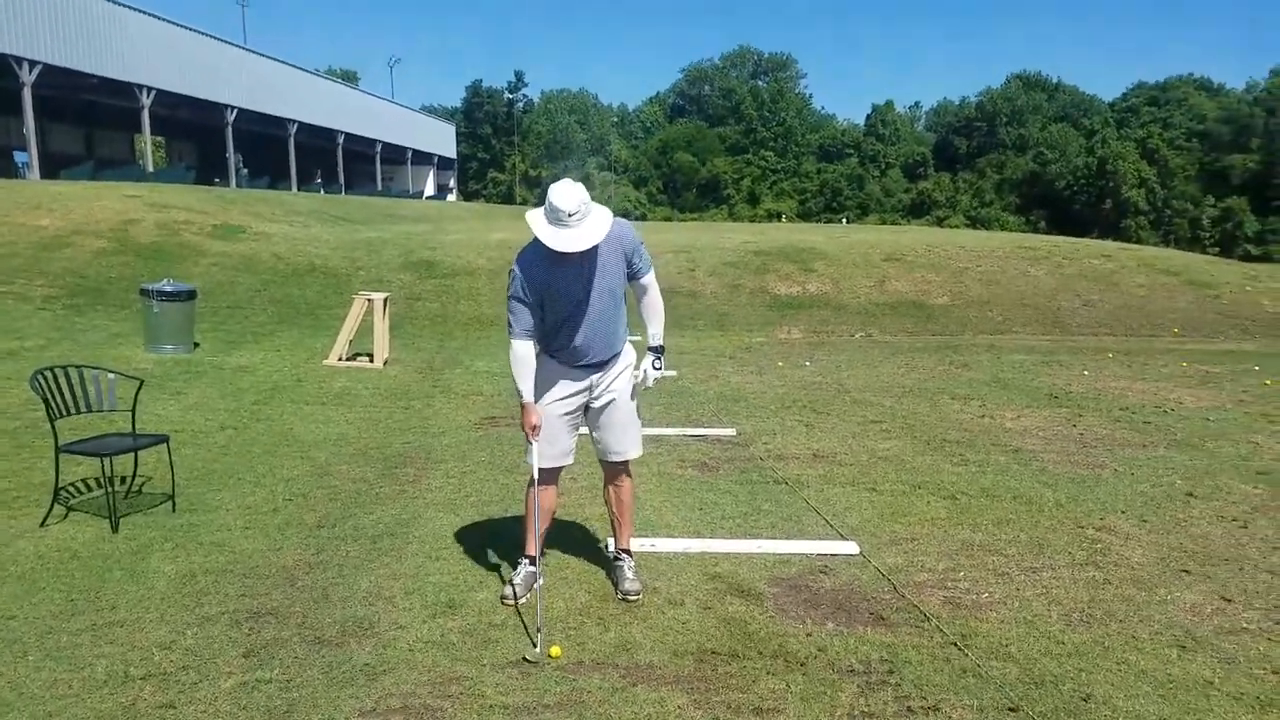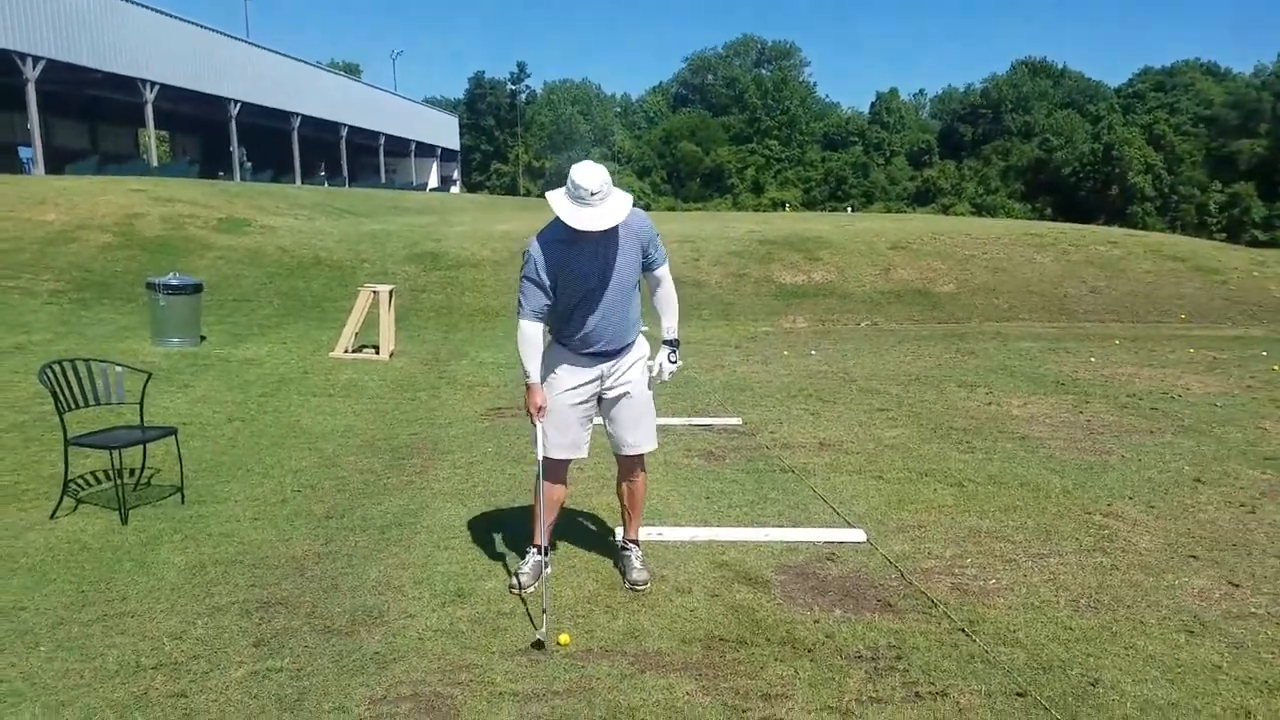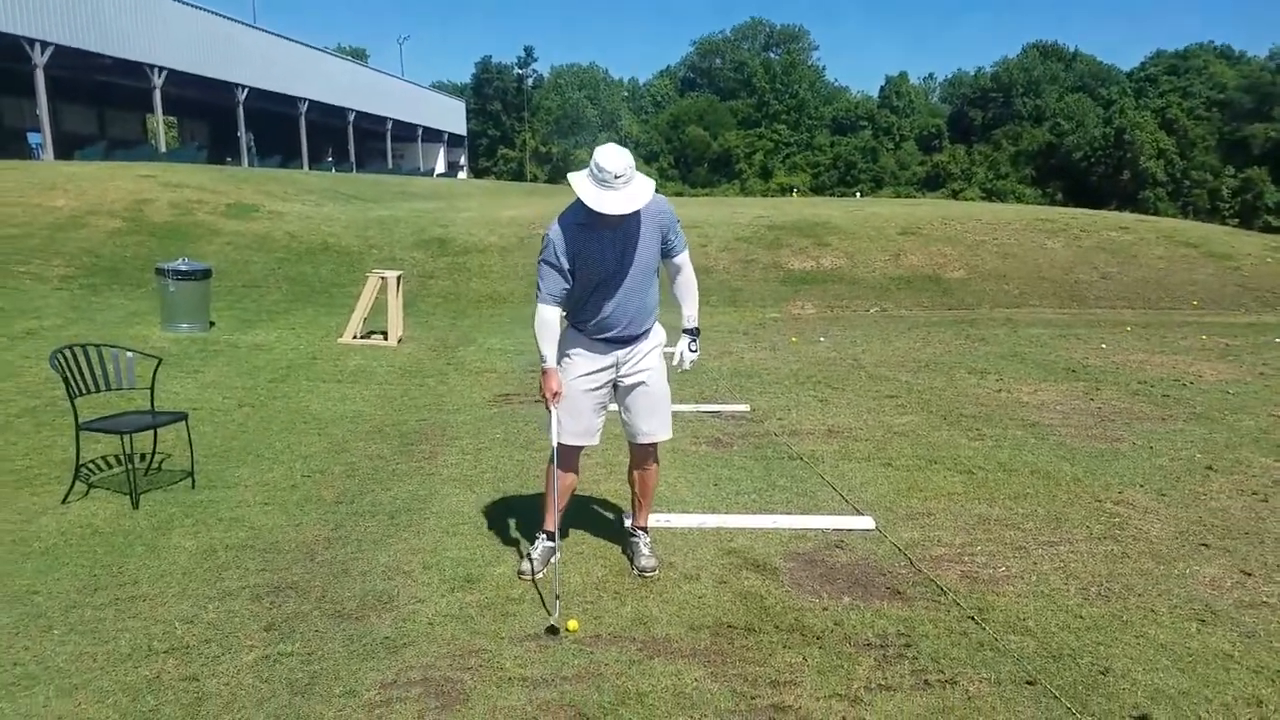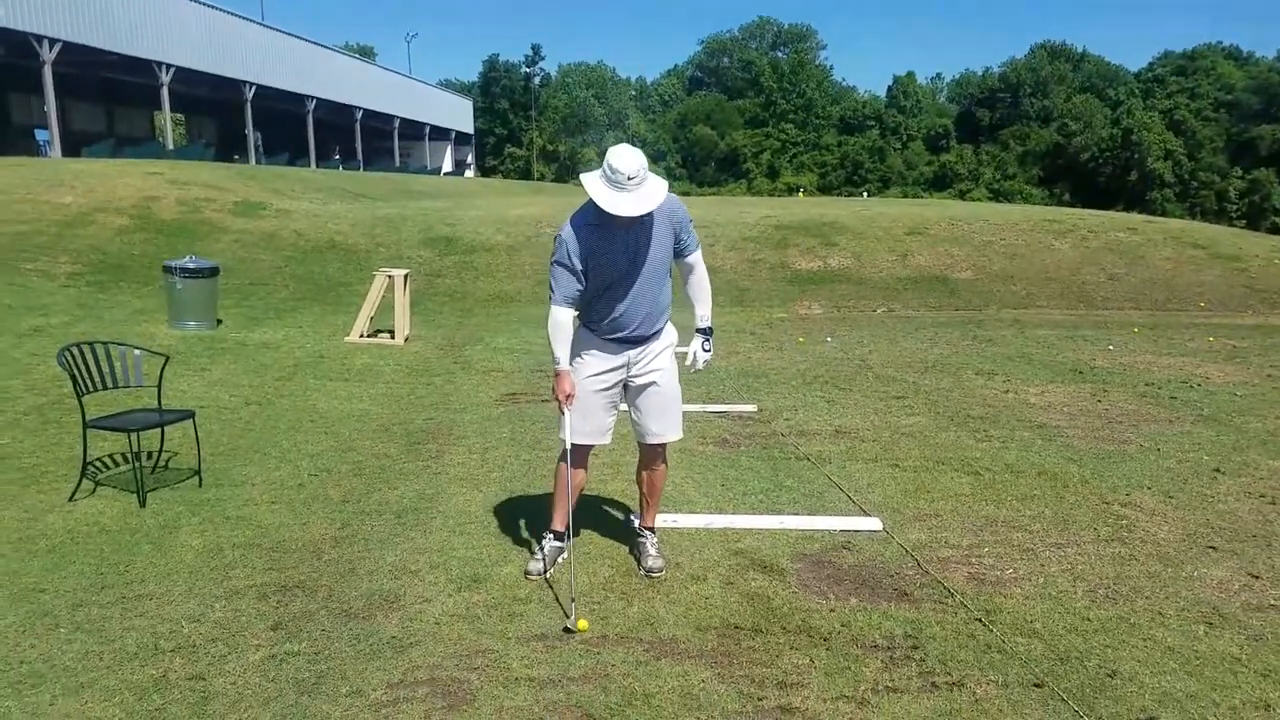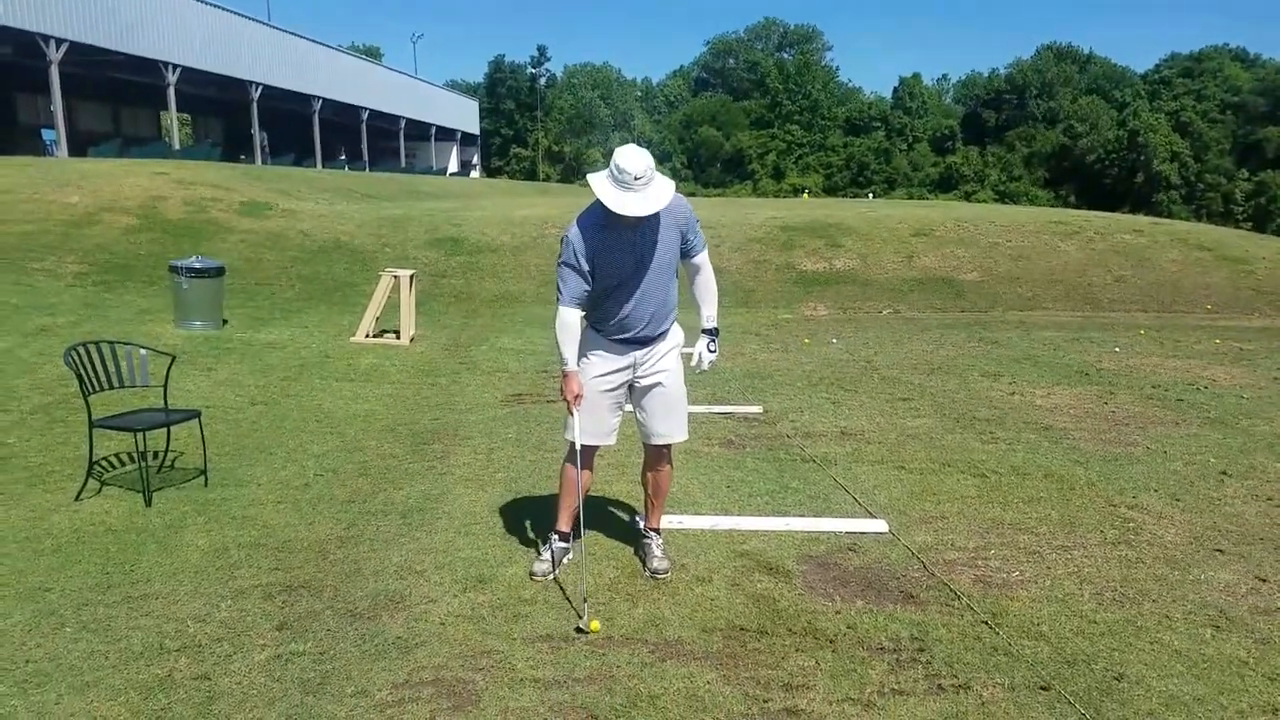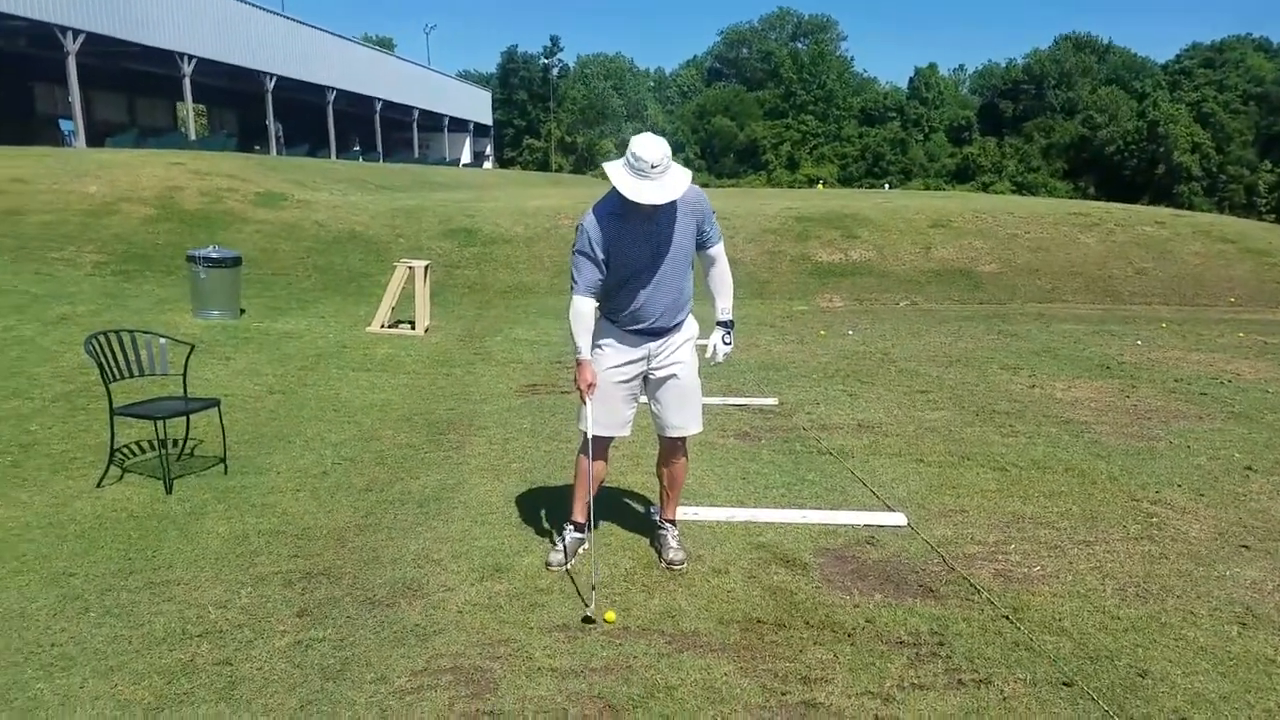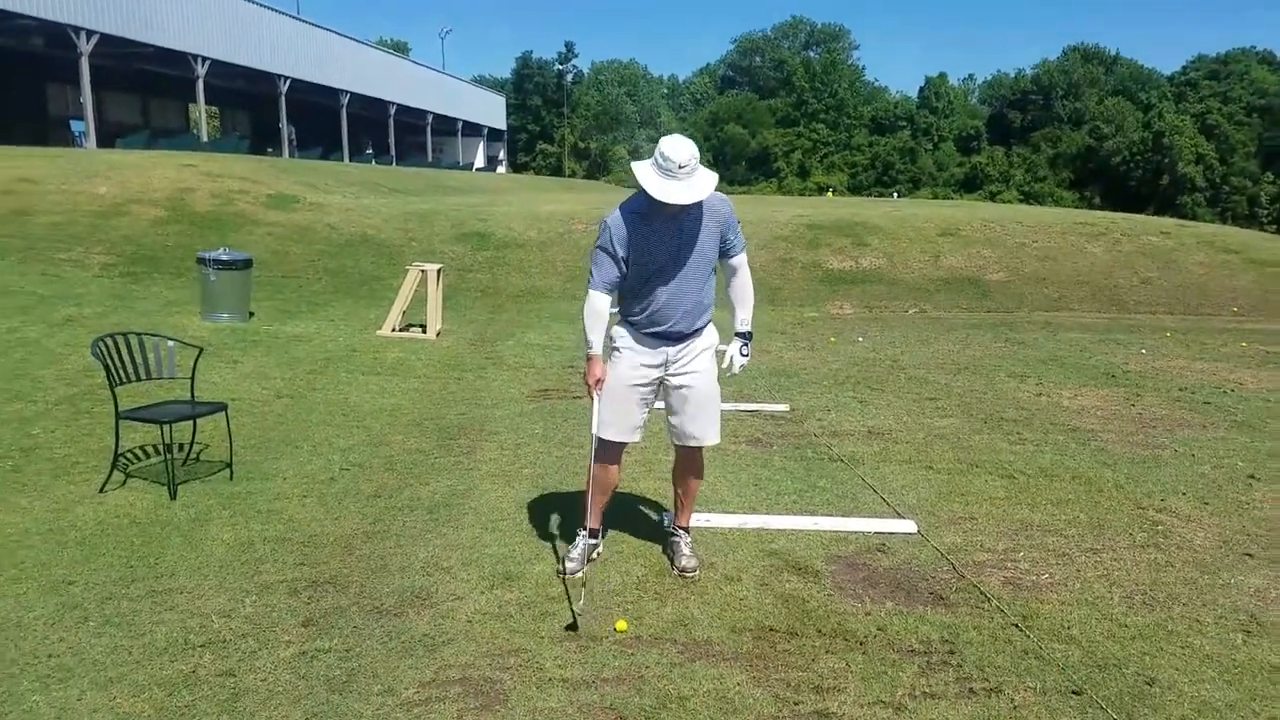
dt=0.2s
person 1, frame 1
left shoulder: (621, 235)
right shoulder: (528, 265)
left elbow: (647, 288)
right elbow: (521, 339)
left wrist: (655, 349)
right wrist: (528, 401)
left hip: (614, 369)
right hip: (557, 374)
left knee: (618, 466)
right knee: (546, 470)
left ankle: (623, 557)
right ankle: (530, 561)
person 1, frame 2
left shoulder: (638, 226)
right shoulder: (544, 247)
left elbow: (660, 281)
right elbow: (530, 320)
left wrist: (669, 341)
right wrist: (533, 382)
left hip: (627, 360)
right hip: (568, 364)
left knee: (632, 459)
right knee: (555, 460)
left ankle: (631, 546)
right ankle: (539, 551)
person 1, frame 3
left shoulder: (658, 212)
right shoulder: (563, 231)
left elbow: (680, 269)
right elbow: (548, 304)
left wrist: (690, 329)
right wrist: (548, 367)
left hip: (644, 347)
right hip: (585, 350)
left knee: (645, 447)
right knee: (568, 448)
left ankle: (639, 533)
right ankle: (548, 537)
person 1, frame 4
left shoulder: (671, 211)
right shoulder: (575, 232)
left elbow: (693, 268)
right elbow: (562, 306)
left wrist: (703, 329)
right wrist: (562, 368)
left hip: (655, 347)
right hip: (596, 350)
left knee: (655, 448)
right knee: (577, 446)
left ankle: (646, 533)
right ankle: (555, 536)
person 1, frame 5
left shoulder: (678, 212)
right shoulder: (582, 232)
left elbow: (699, 268)
right elbow: (569, 307)
left wrist: (709, 330)
right wrist: (570, 369)
left hip: (660, 348)
right hip: (602, 350)
left knee: (660, 448)
right knee: (583, 446)
left ankle: (651, 535)
right ankle: (561, 537)
person 1, frame 6
left shoulder: (694, 203)
right shoulder: (598, 221)
left elbow: (715, 260)
right elbow: (584, 296)
left wrist: (724, 322)
right wrist: (583, 358)
left hip: (676, 340)
right hip: (617, 341)
left knee: (675, 440)
right knee: (597, 438)
left ankle: (667, 526)
right ankle: (576, 527)
person 1, frame 7
left shoulder: (719, 210)
right shoulder: (622, 220)
left elbow: (737, 270)
right elbow: (600, 291)
left wrist: (743, 332)
right wrist: (594, 354)
left hip: (695, 347)
right hip: (634, 346)
left knee: (692, 447)
right knee: (610, 443)
left ankle: (680, 533)
right ankle: (590, 533)
